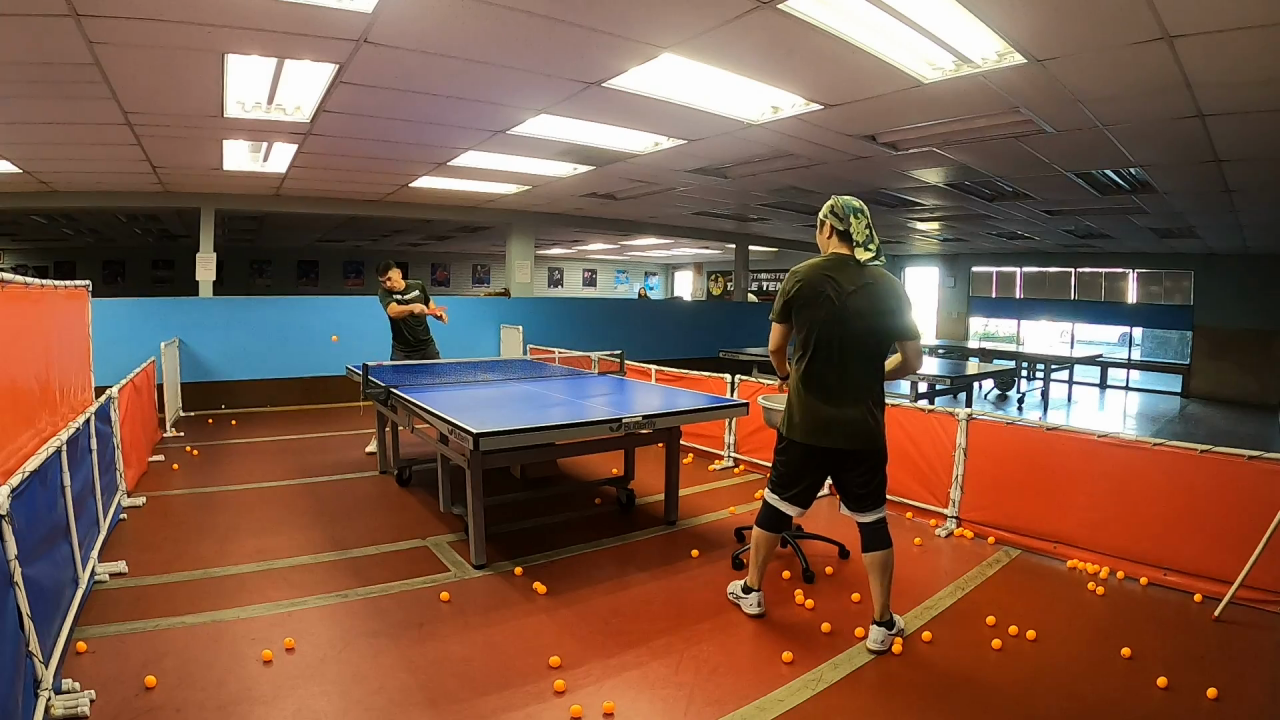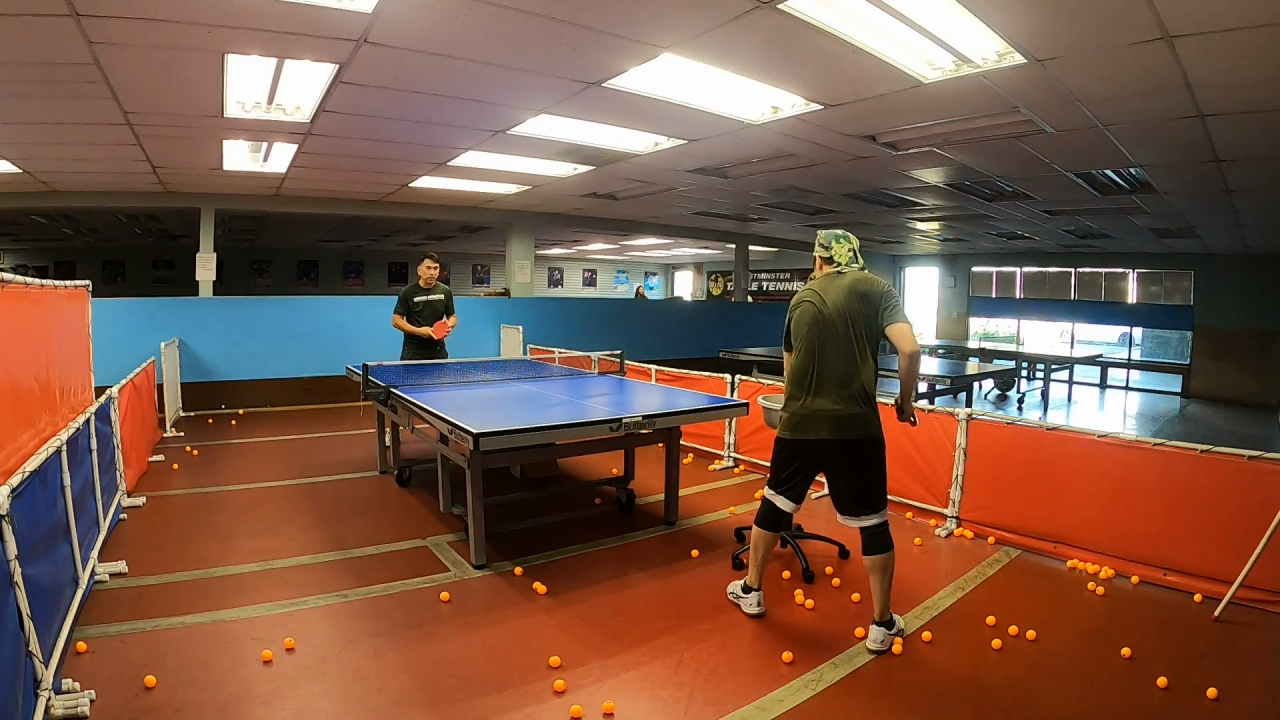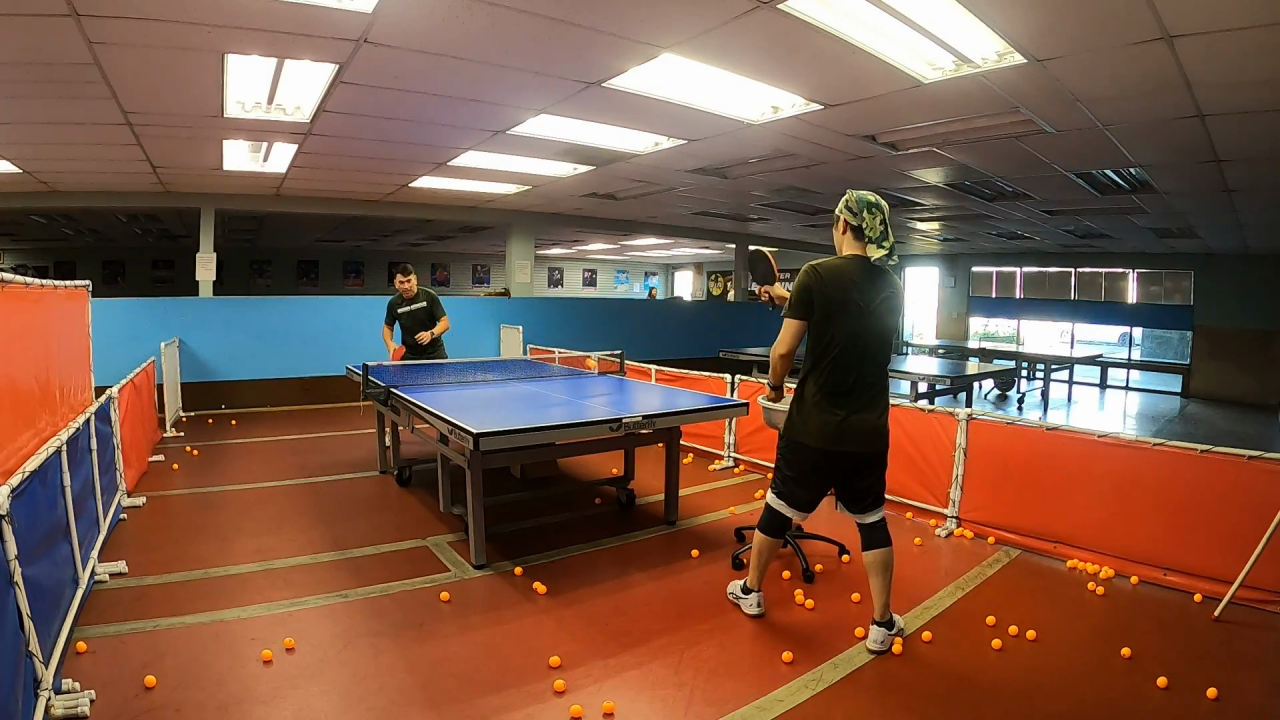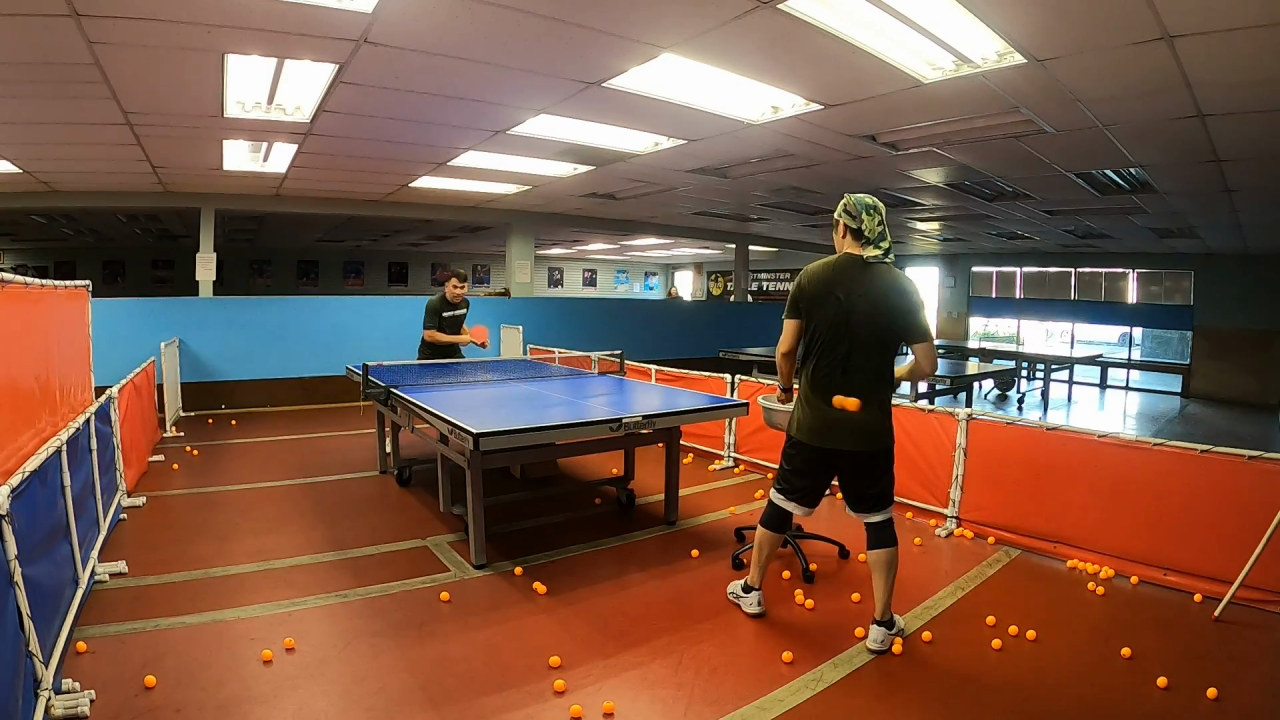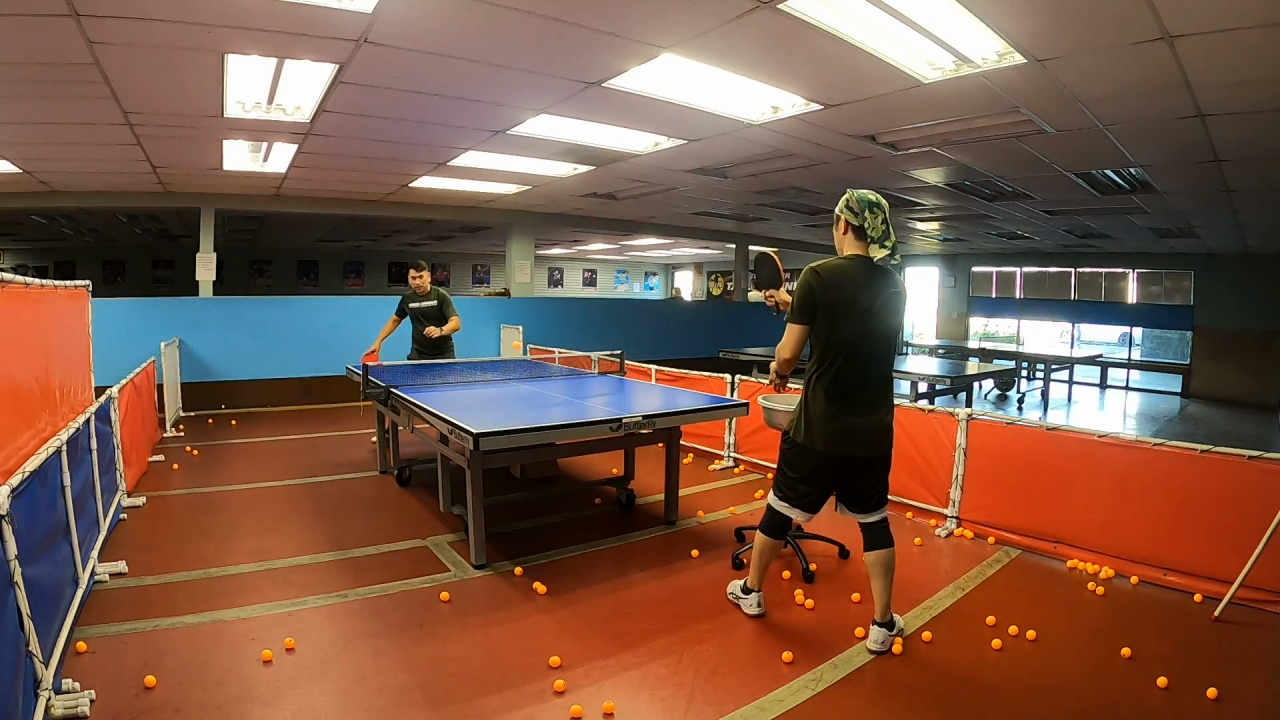
dt=1s
person 1, frame 1
left shoulder: (801, 277)
right shoulder: (888, 287)
left elbow: (775, 347)
right elbow: (912, 359)
left wrist: (786, 375)
left hip: (806, 423)
right hip: (863, 428)
left knee: (777, 505)
right knee: (872, 521)
left ankle: (751, 590)
right ankle: (882, 624)
person 1, frame 2
left shoulder: (802, 297)
right shoulder: (876, 288)
right elbow: (910, 350)
right wrist: (905, 399)
left hip: (799, 422)
right hip: (854, 424)
left knee: (776, 503)
right knee: (872, 522)
left ankle: (751, 589)
right ankle: (882, 624)
person 1, frame 3
left shoulder: (817, 274)
right shoulder: (891, 287)
left elbow: (785, 349)
left wrist: (775, 387)
right wrist: (787, 296)
left hip: (813, 425)
right hip: (868, 430)
left knee: (780, 507)
right knee: (872, 520)
left ankle: (750, 591)
right ankle: (882, 624)
person 1, frame 4
left shoulder: (812, 276)
right shoulder: (900, 287)
left elbow: (785, 348)
right elbow: (926, 362)
left wrist: (785, 386)
right wrist: (900, 375)
left hip: (813, 425)
right hip: (869, 430)
left knee: (781, 505)
right knee: (878, 521)
left ankle: (752, 589)
right ankle: (882, 624)
person 1, frame 5
left shoulder: (818, 276)
right shoulder: (894, 287)
left elbow: (789, 352)
left wrist: (778, 373)
right wrist: (792, 304)
left hip: (819, 427)
right hip: (873, 430)
left knee: (782, 508)
right knee: (874, 521)
left ankle: (751, 591)
right ankle: (883, 624)
